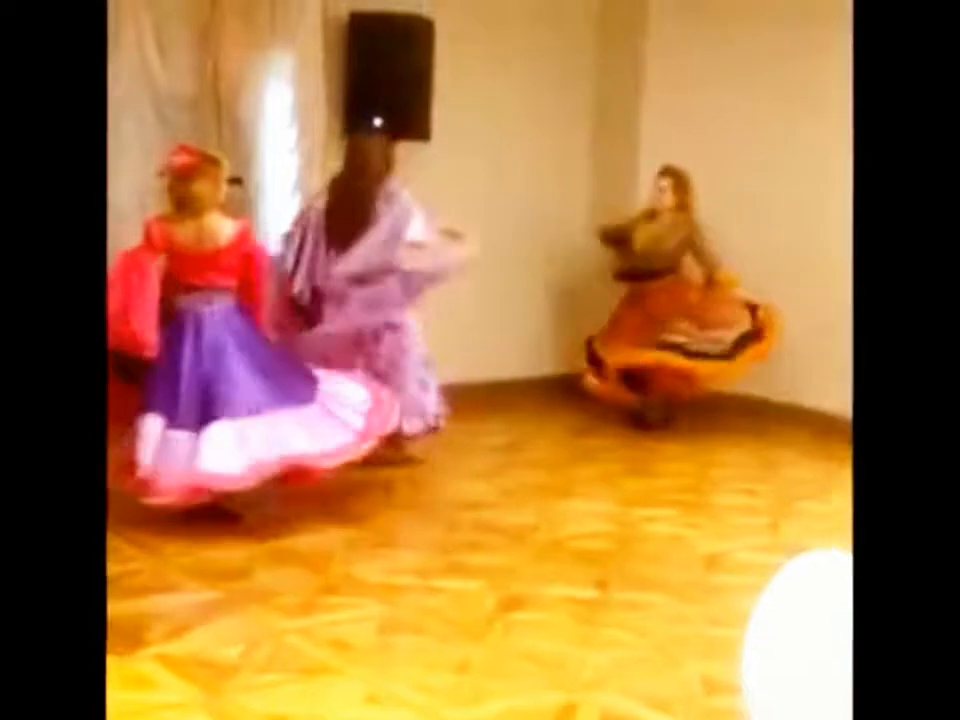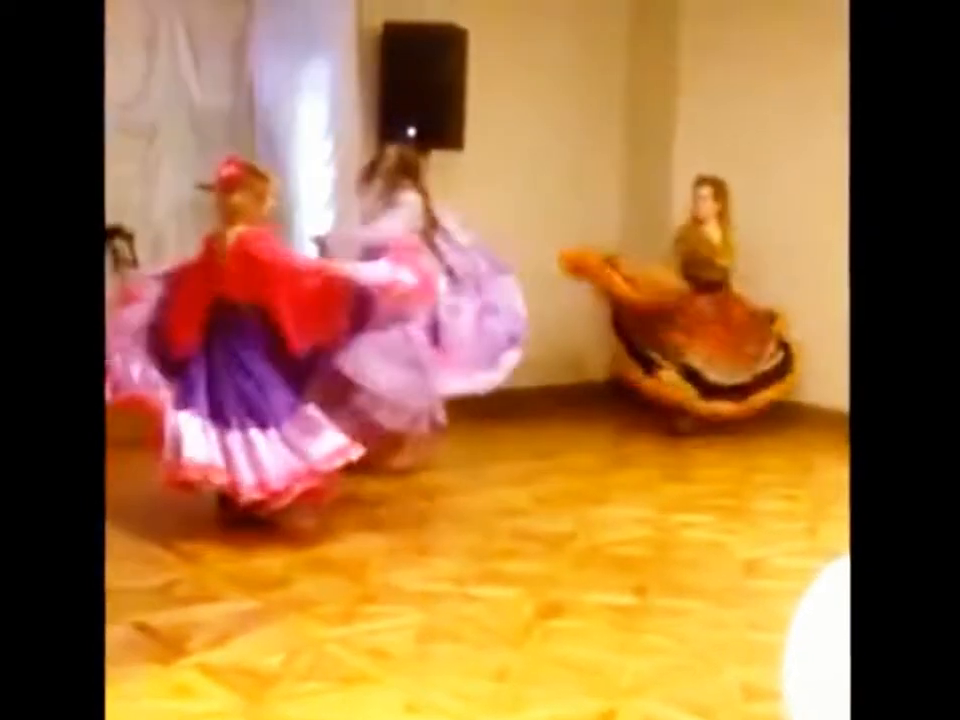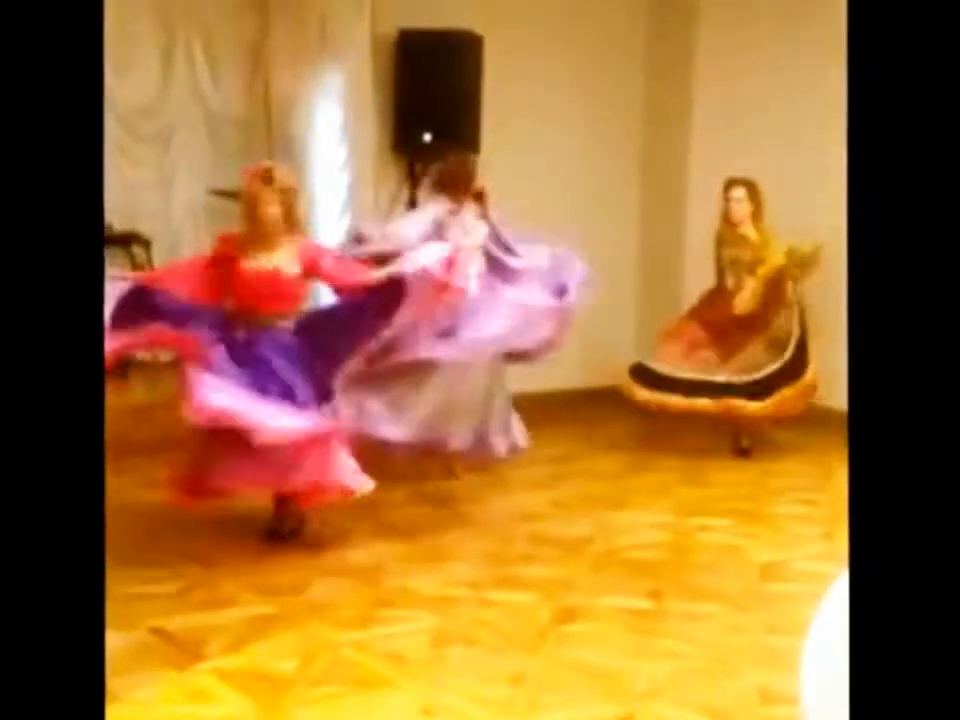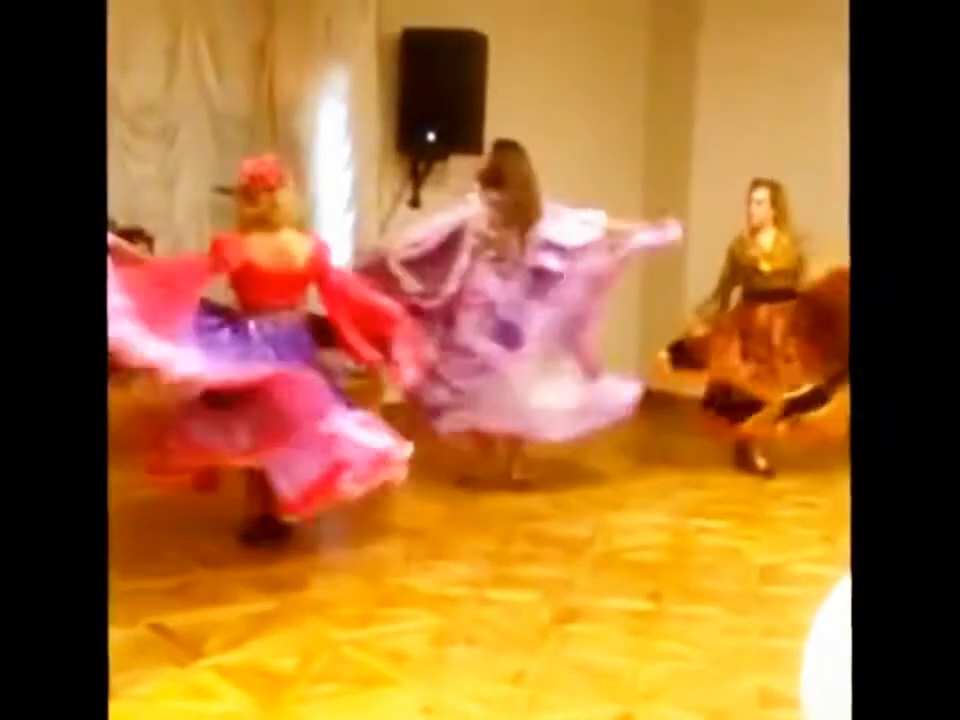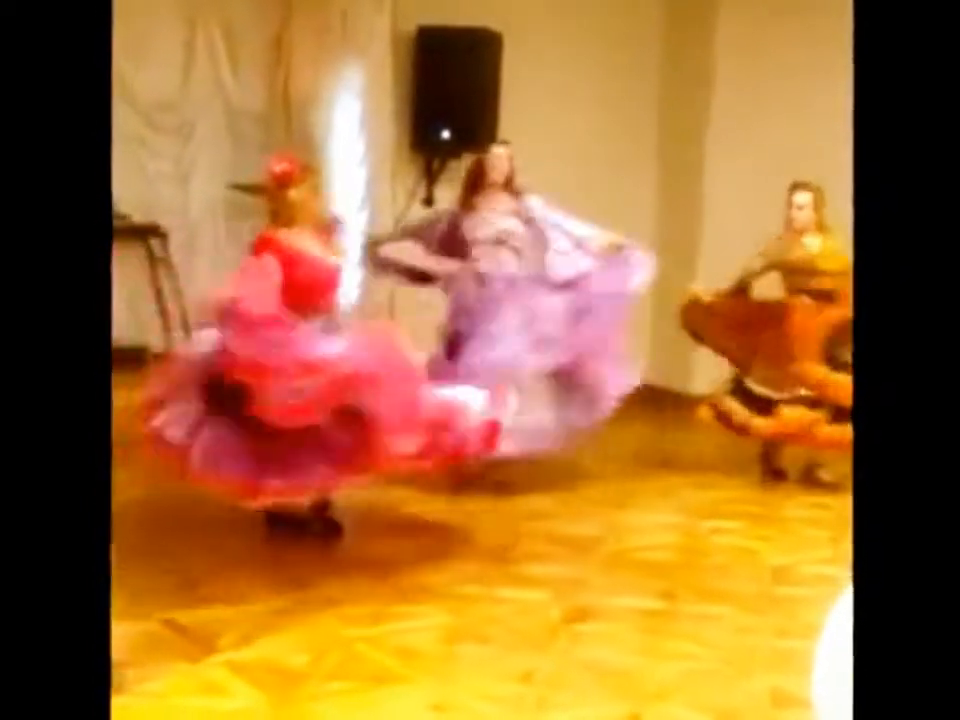
dt=0.5s
person 1, frame 1
left shoulder: (161, 231)
right shoulder: (239, 232)
left elbow: (135, 281)
right elbow: (254, 291)
left hip: (181, 325)
right hip: (227, 324)
left knee: (186, 400)
left ankle: (190, 488)
person 1, frame 2
left shoulder: (216, 241)
right shoulder: (253, 240)
left elbow: (195, 286)
right elbow: (295, 269)
right wrist: (364, 274)
left hip: (222, 334)
right hip: (250, 337)
left knee: (228, 410)
right knee: (260, 408)
left ankle: (232, 495)
right ankle: (251, 498)
person 1, frame 3
left shoulder: (304, 250)
right shoulder: (229, 248)
left elbow: (359, 280)
right elbow: (186, 280)
left wrist: (400, 275)
right wrist: (139, 286)
left hip: (285, 351)
right hip: (244, 350)
left knee: (290, 433)
right knee: (252, 428)
left ankle: (291, 512)
right ankle: (285, 505)
person 1, frame 4
left shoulder: (232, 248)
right shoulder: (310, 248)
left elbow: (180, 276)
right elbow: (349, 297)
right wrist: (389, 327)
left hip: (251, 345)
right hip: (295, 343)
left knee: (250, 433)
right knee: (292, 432)
left ankle: (262, 515)
right ankle: (278, 512)
person 1, frame 5
left shoulder: (313, 239)
right shoulder: (277, 243)
right elbow: (251, 291)
left wrist: (326, 232)
left hip: (322, 342)
right hip: (297, 348)
left knee: (345, 430)
left ankle: (314, 506)
right ankle: (282, 506)
person 2, frame 1
left shoulder: (331, 196)
right shoulder: (391, 197)
left elbow: (304, 231)
right elbow: (417, 228)
left hip: (341, 294)
right hip: (381, 294)
left knee: (346, 363)
right knee: (391, 359)
right ankle: (400, 440)
person 2, frame 2
left shoulder: (406, 201)
right shoulder: (399, 199)
left elbow: (375, 237)
left wrist: (331, 245)
left knee: (396, 367)
right knee: (410, 366)
left ankle: (408, 445)
right ankle: (413, 439)
person 2, frame 3
left shoulder: (478, 211)
right shoulder: (439, 208)
left elbow: (503, 246)
right elbow: (394, 234)
left hip: (479, 301)
right hip: (448, 302)
left knee: (478, 374)
right knee: (448, 374)
left ankle: (458, 449)
person 2, frame 4
left shoulder: (475, 205)
right shoulder: (540, 210)
left elbow: (430, 236)
right elbow: (593, 225)
left wrist: (390, 258)
right wrist: (643, 232)
left hip: (481, 300)
right hip: (523, 302)
left knee: (479, 382)
right knee: (529, 383)
left ankle: (493, 462)
right ankle: (514, 467)
person 2, frame 5
left shoulder: (526, 205)
right shoulder: (465, 208)
left elbow: (572, 231)
right elbow: (428, 233)
left wrist: (612, 249)
left hip: (516, 297)
right hip: (474, 299)
left knee: (513, 373)
right knee: (472, 380)
person 3, frame 1
left shoulder: (685, 225)
right shoulder: (644, 221)
left elbow: (706, 259)
right elbow: (618, 236)
left wrist: (722, 286)
left hip: (669, 295)
right hip: (643, 296)
right knee: (639, 351)
left ankle: (659, 407)
right ankle: (650, 406)
person 3, frame 2
left shoulder: (726, 231)
right shoulder: (687, 234)
right elbow: (674, 273)
left hip: (722, 304)
right hip: (695, 306)
left knee: (728, 359)
right knee: (696, 360)
right ankle: (687, 412)
person 3, frame 3
left shoulder: (764, 236)
right shoulder: (726, 236)
left elbow: (781, 266)
right elbow: (735, 273)
right wrist: (774, 263)
left hip: (759, 315)
right hip: (727, 313)
left knee: (760, 377)
right knee: (738, 378)
left ankle: (742, 431)
right ankle: (740, 432)
person 3, frame 4
left shoulder: (790, 241)
right shoulder: (740, 245)
left elbow: (803, 279)
right elbow: (725, 287)
left wrist: (823, 282)
right wrist: (703, 320)
left hip: (786, 322)
right hip: (750, 321)
left knee: (785, 387)
right knee: (753, 388)
left ankle: (747, 446)
right ankle: (750, 452)
person 3, frame 5
left shoulder: (835, 246)
right shoulder: (782, 246)
left elbow: (846, 281)
right elbow: (750, 273)
left hip: (833, 333)
right ankle: (772, 454)
